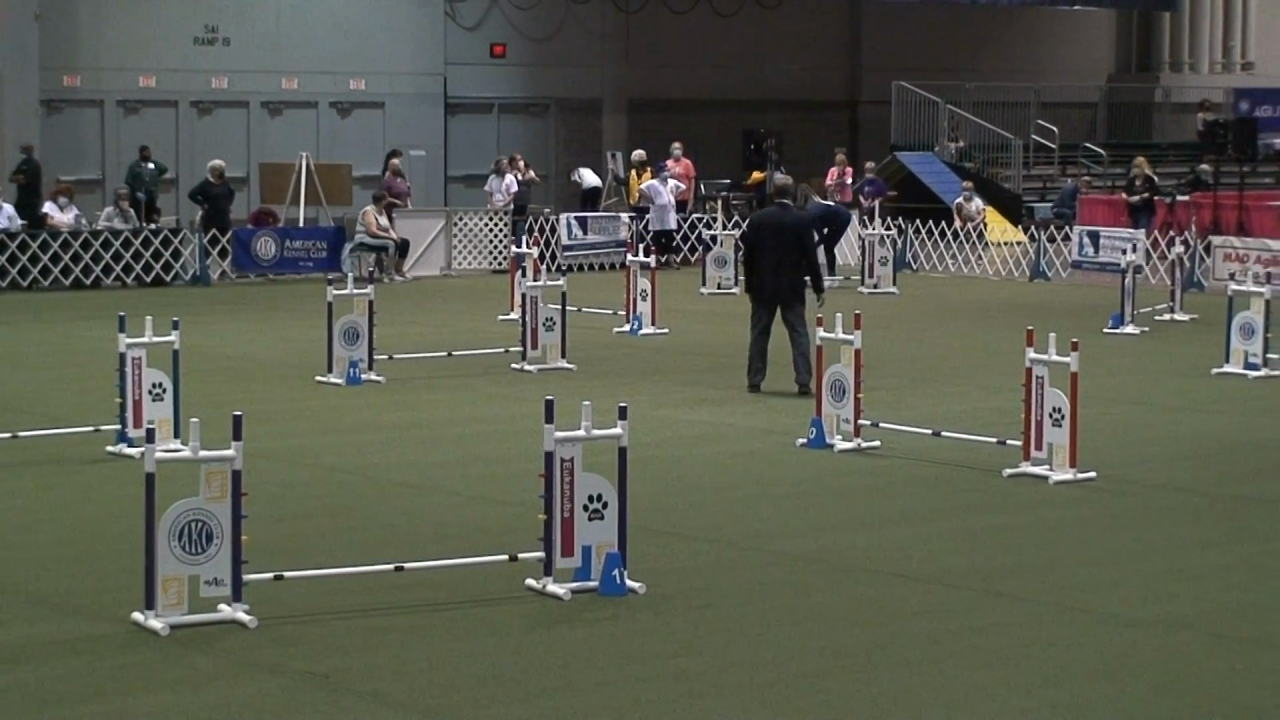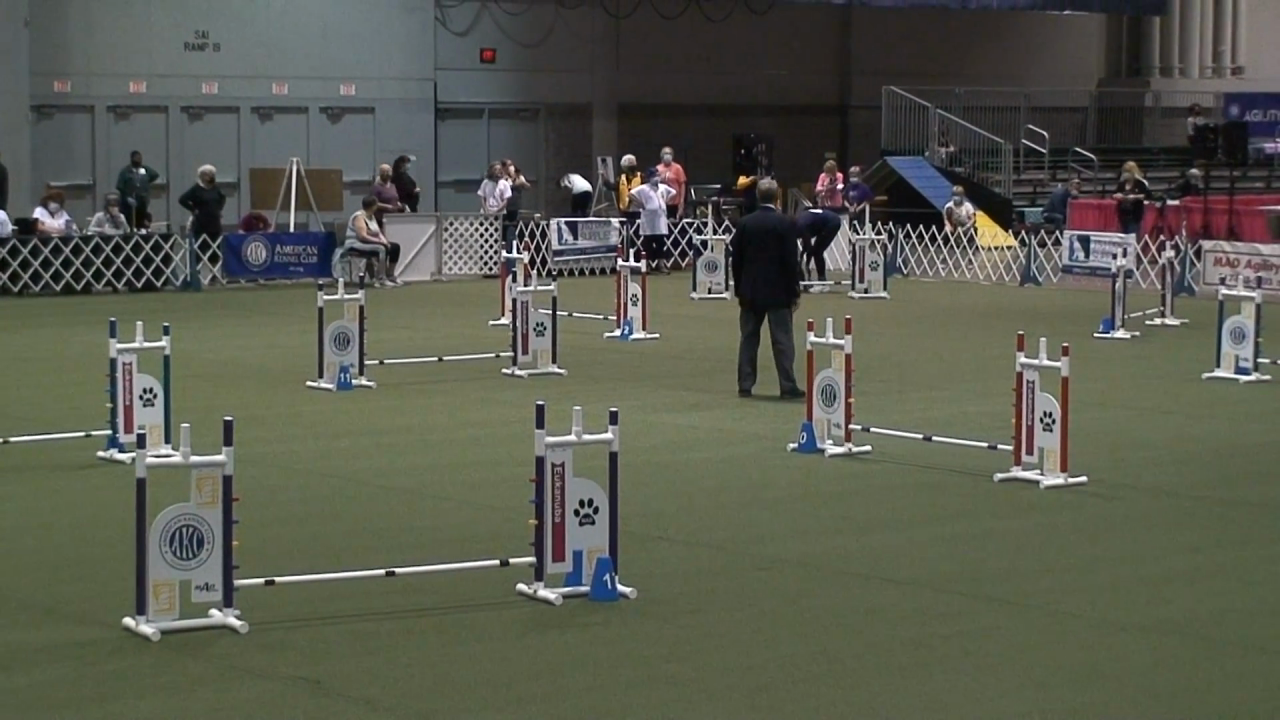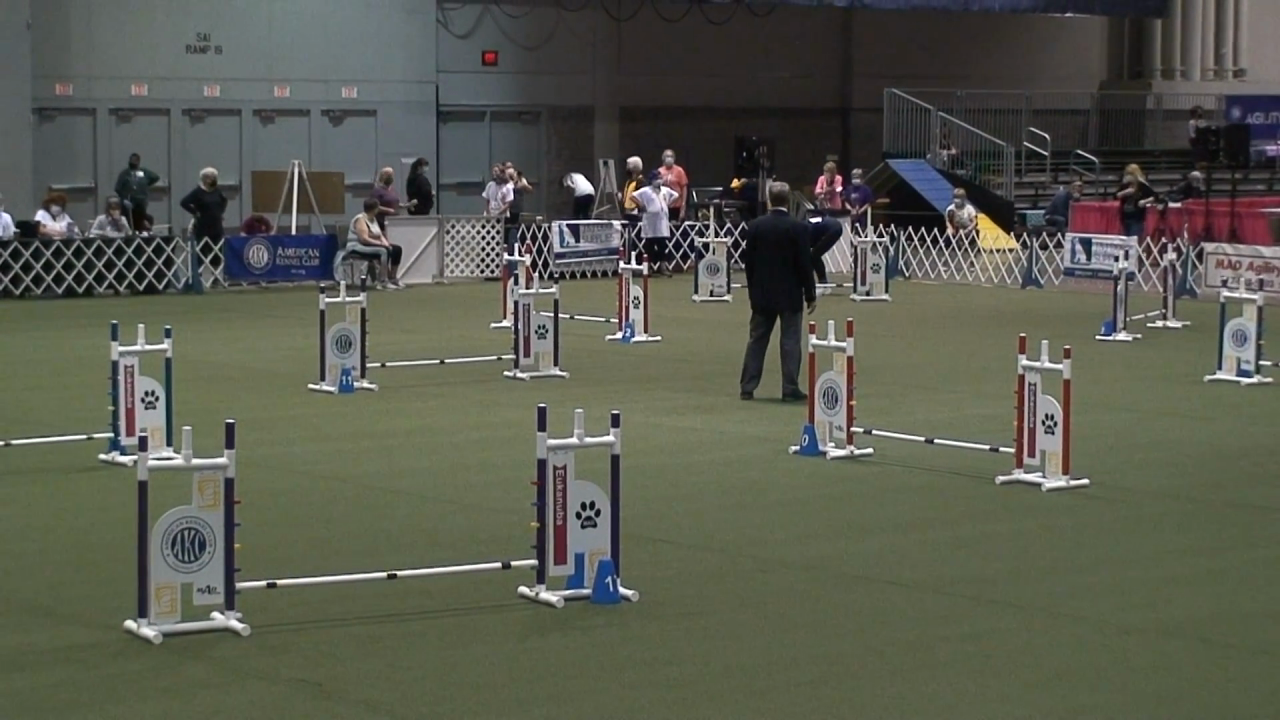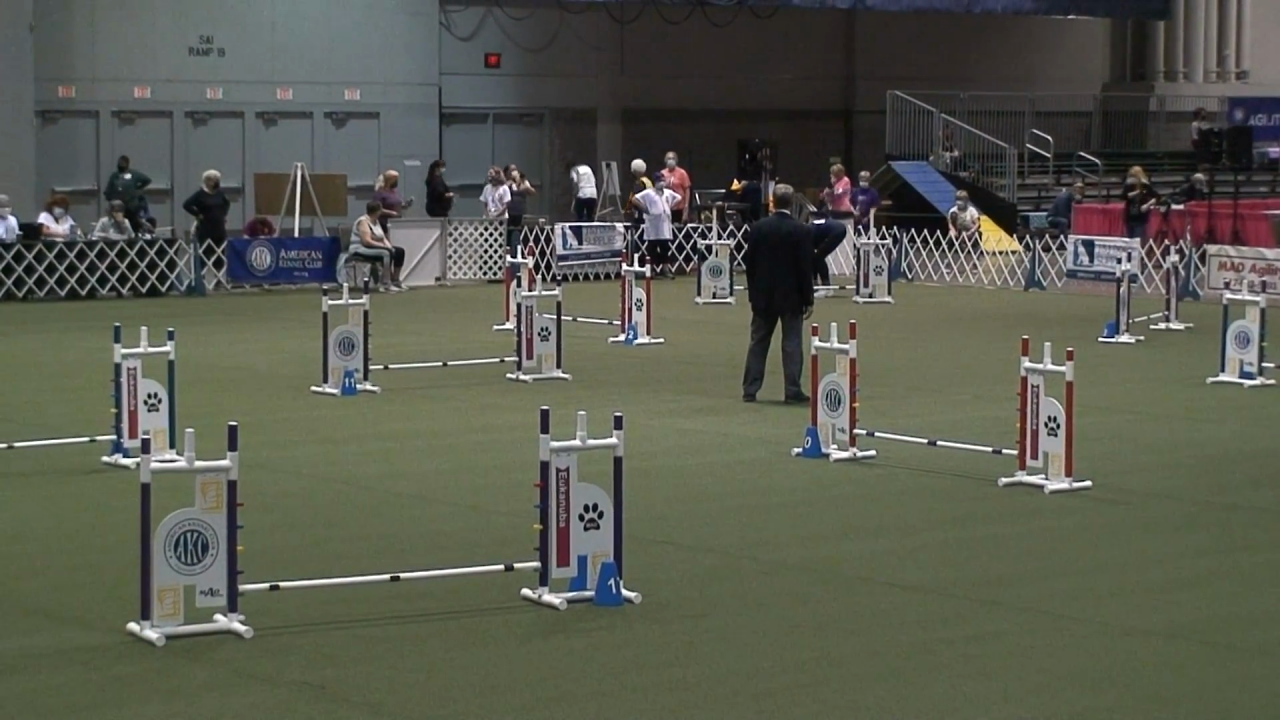
dt=0.5s
person 1, frame 1
left shoulder: (757, 218)
right shoulder: (802, 220)
left elbow: (748, 254)
right elbow: (810, 256)
left wrist: (750, 286)
right wrist: (818, 287)
left hip: (763, 286)
right hip: (792, 287)
left knee: (759, 334)
right knee: (799, 333)
left ankle: (754, 381)
right ankle: (803, 381)
person 1, frame 2
left shoulder: (744, 223)
right shoulder: (786, 223)
left elbow: (736, 259)
right elbow: (791, 260)
left wrist: (739, 289)
right wrist: (795, 291)
left hip: (750, 290)
right hip: (778, 291)
left knee: (749, 338)
right knee: (782, 339)
left ankle: (745, 385)
right ankle: (787, 386)
person 1, frame 3
left shoulder: (755, 226)
right shoulder: (798, 227)
left elbow: (748, 261)
right elbow: (804, 264)
left wrist: (753, 290)
right wrist: (810, 295)
left hip: (762, 294)
right hip: (789, 294)
left knee: (756, 340)
right knee: (790, 341)
left ankle: (747, 387)
right ankle: (790, 389)
person 1, frame 4
left shoulder: (757, 227)
right shoulder: (801, 230)
left elbow: (749, 263)
right elbow: (805, 268)
left wrist: (753, 292)
right wrist: (808, 299)
left hip: (763, 296)
right hip: (791, 296)
left knee: (758, 342)
right knee: (792, 344)
left ankle: (750, 389)
right ankle: (792, 391)
